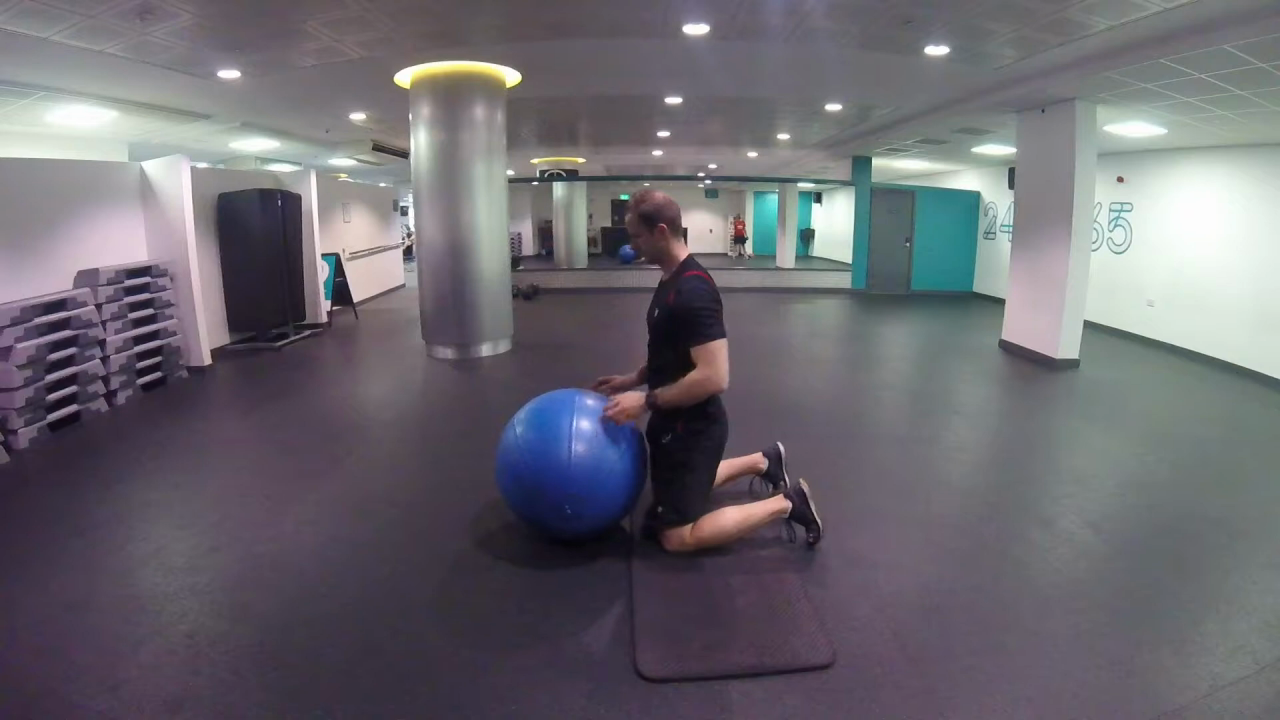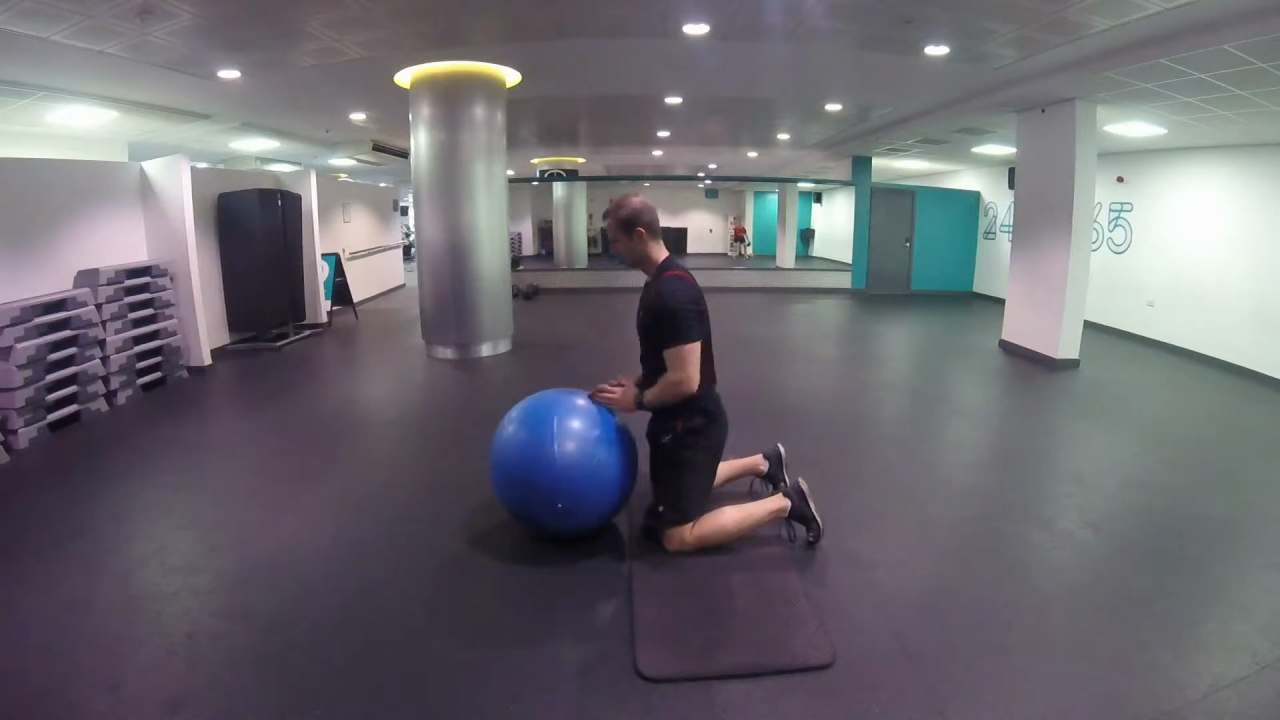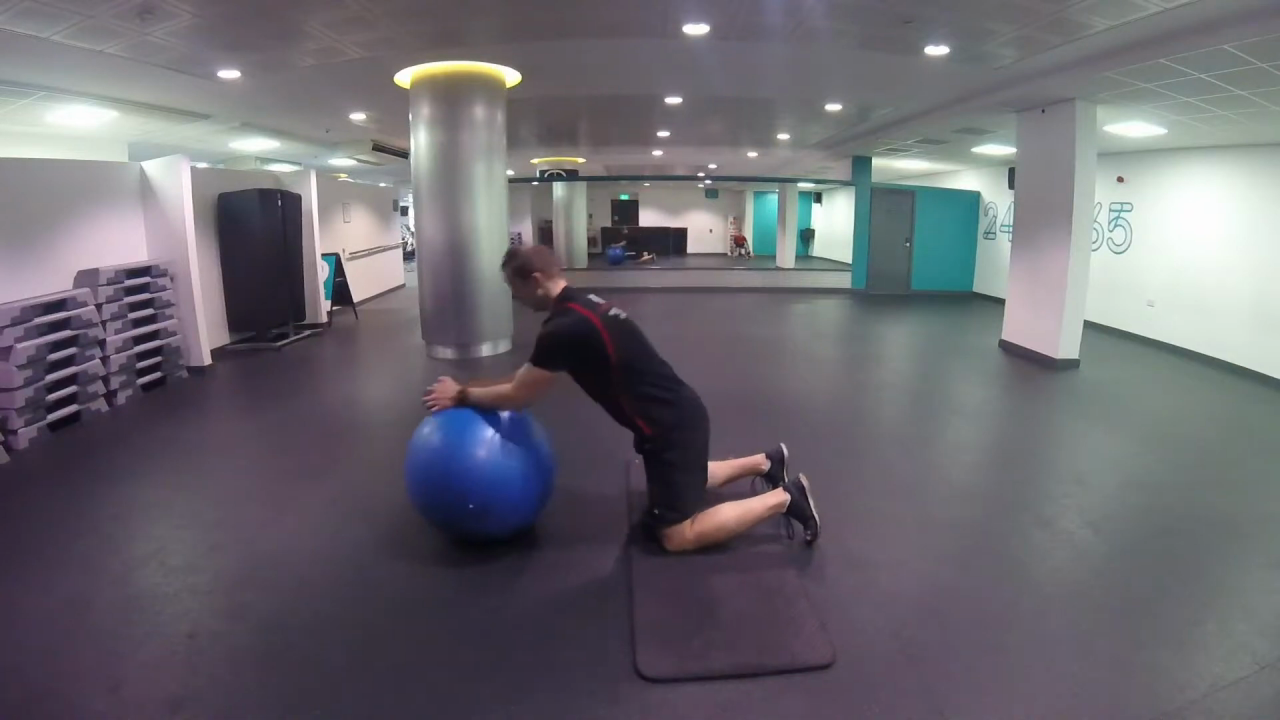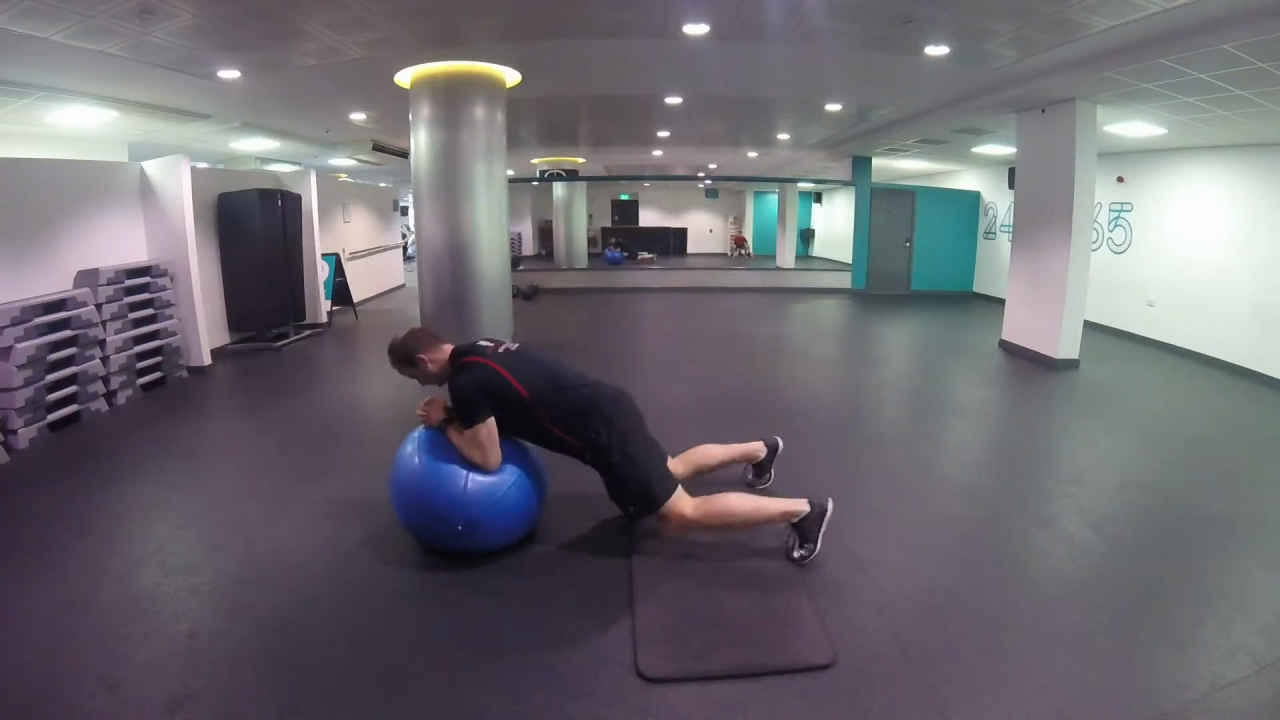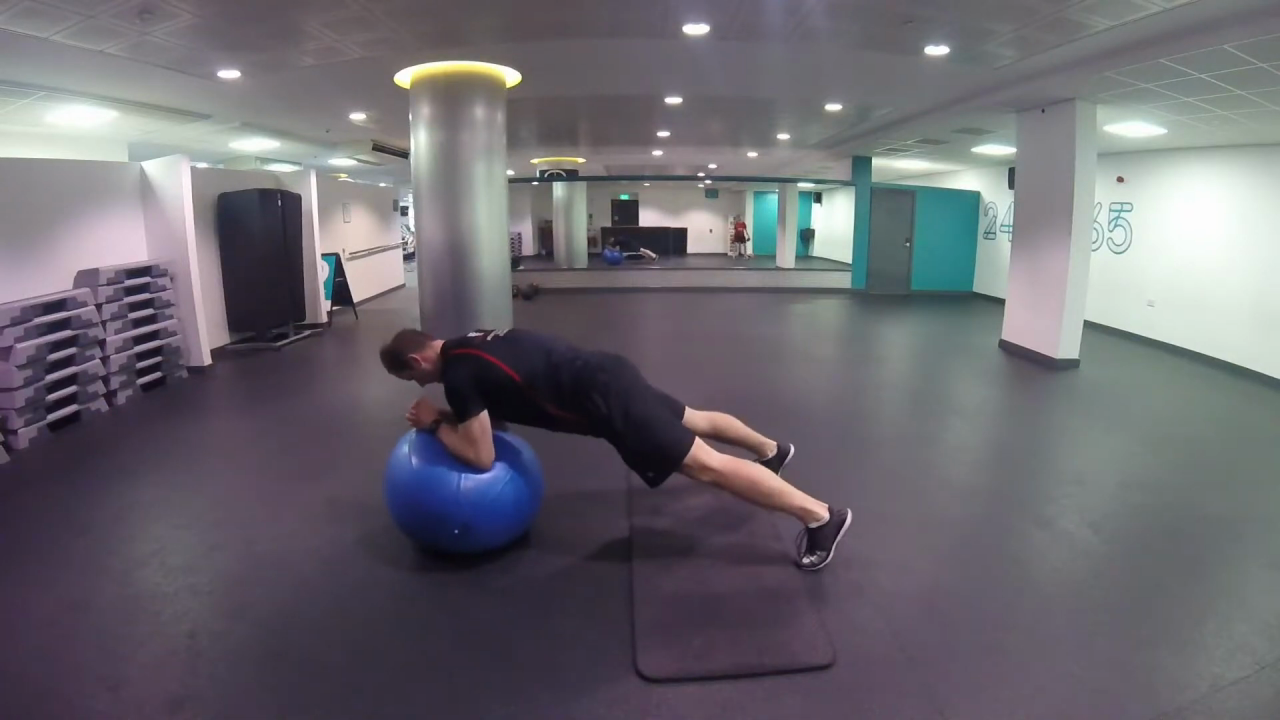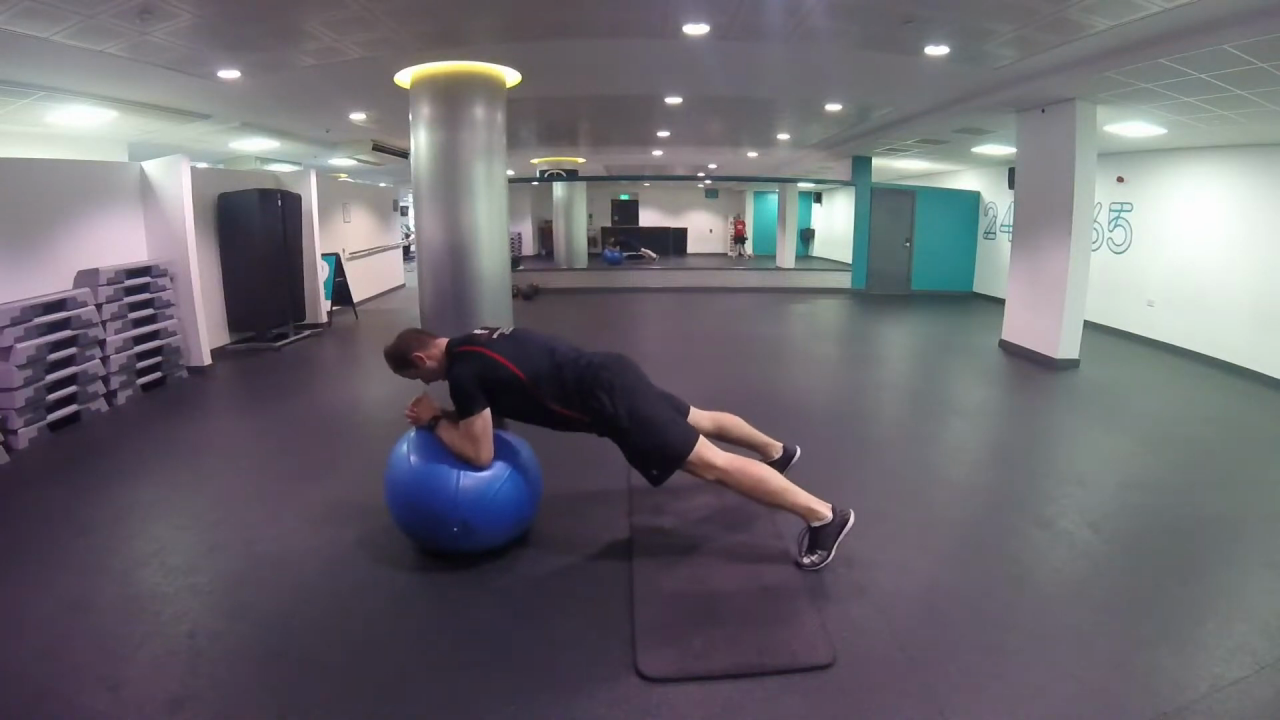
dt=0.7s
person 1, frame 1
left shoulder: (691, 292)
right shoulder: (673, 280)
left elbow: (713, 377)
left wrist: (645, 402)
right wrist: (631, 379)
left hip: (691, 426)
right hip: (679, 420)
left knee: (676, 535)
left ankle: (785, 503)
right ankle: (762, 462)
person 1, frame 2
left shoulder: (670, 294)
right shoulder: (665, 281)
left elbow: (683, 381)
left wrist: (636, 400)
right wrist: (637, 386)
left hip: (690, 423)
right hip: (687, 417)
left knee: (676, 535)
right knee: (673, 489)
left ankle: (784, 503)
right ankle: (763, 463)
person 1, frame 3
left shoulder: (565, 327)
right shoulder: (581, 305)
left elbow: (520, 396)
right elbow: (528, 377)
left wrist: (462, 395)
right wrist: (472, 389)
left hip: (670, 424)
right hip: (676, 412)
left knee: (677, 535)
right knee: (679, 485)
left ankle: (784, 498)
right ankle: (764, 463)
person 1, frame 4
left shoulder: (465, 382)
right shoulder: (480, 351)
left elbow: (488, 458)
left wrist: (445, 423)
right wrist: (454, 415)
left hip: (605, 429)
right hip: (608, 406)
left knee: (683, 513)
right knee: (673, 468)
left ankle: (803, 510)
right ankle: (761, 450)
person 1, frame 5
left shoulder: (458, 373)
right shoulder: (472, 345)
left elbow: (481, 455)
right elbow: (492, 407)
left wrist: (434, 424)
right wrist: (449, 416)
left hip: (605, 400)
right hip: (609, 373)
left knee: (706, 465)
right knee: (696, 422)
left ankle: (821, 517)
right ankle: (772, 450)
person 1, frame 6
left shoulder: (463, 371)
right shoulder: (475, 342)
left elbow: (480, 453)
right elbow: (497, 403)
left wrist: (434, 420)
right wrist: (452, 414)
left hip: (610, 401)
right hip: (612, 375)
left knee: (710, 463)
right knee: (701, 422)
left ankle: (823, 516)
right ankle: (777, 451)
